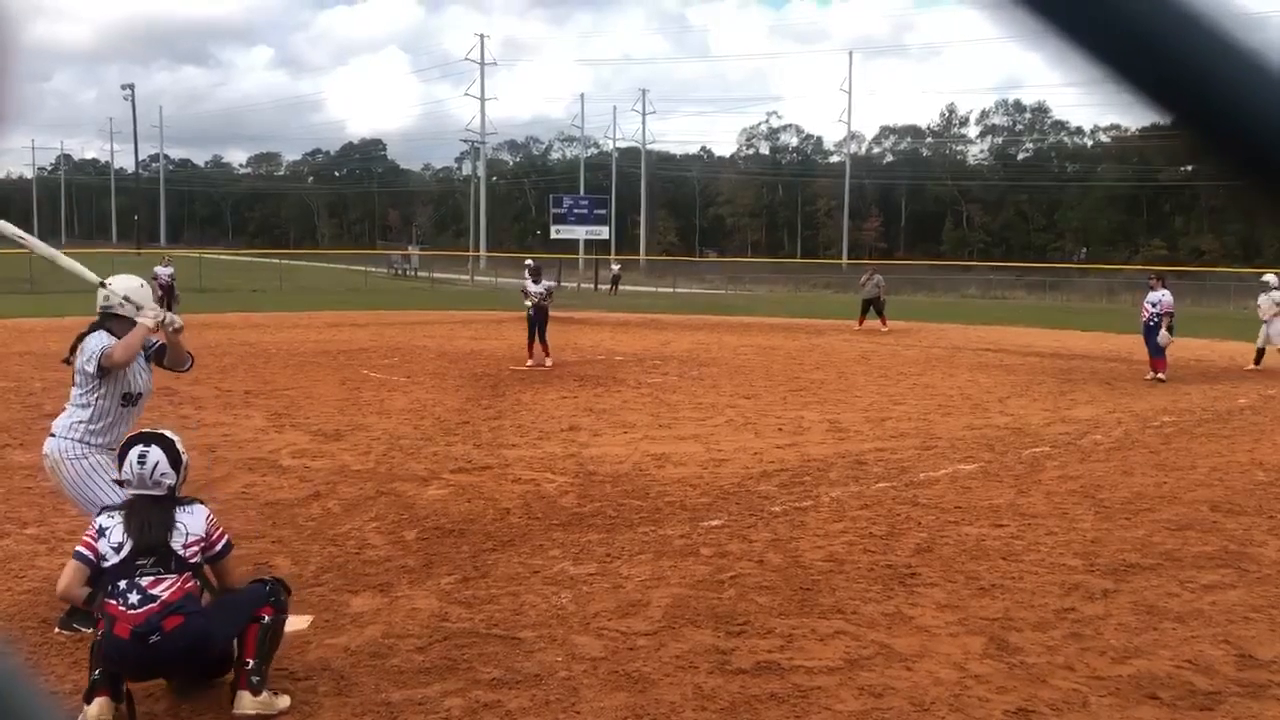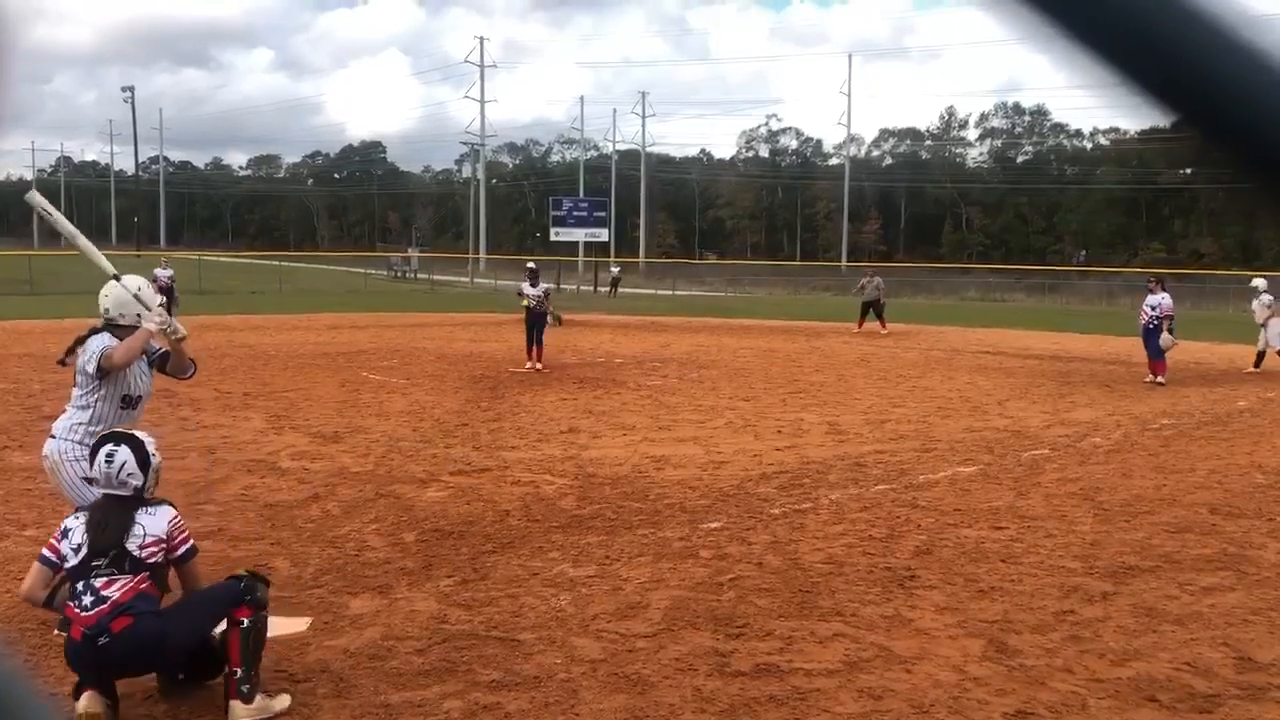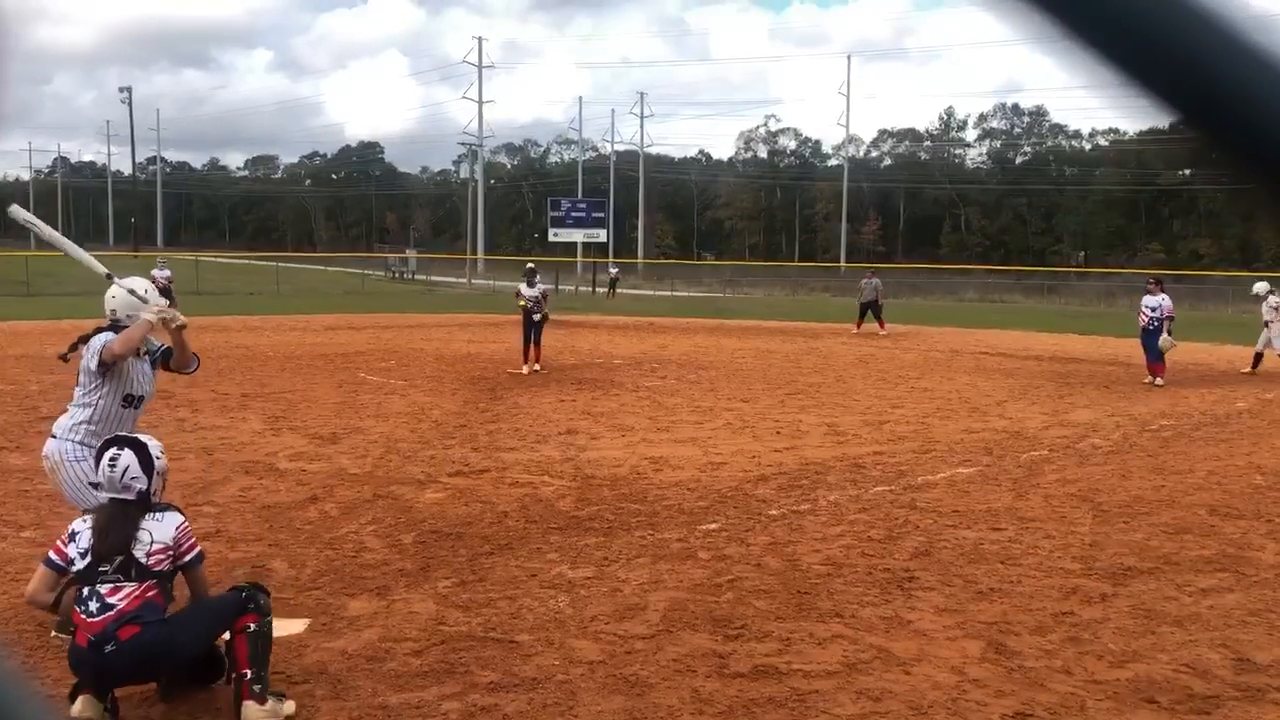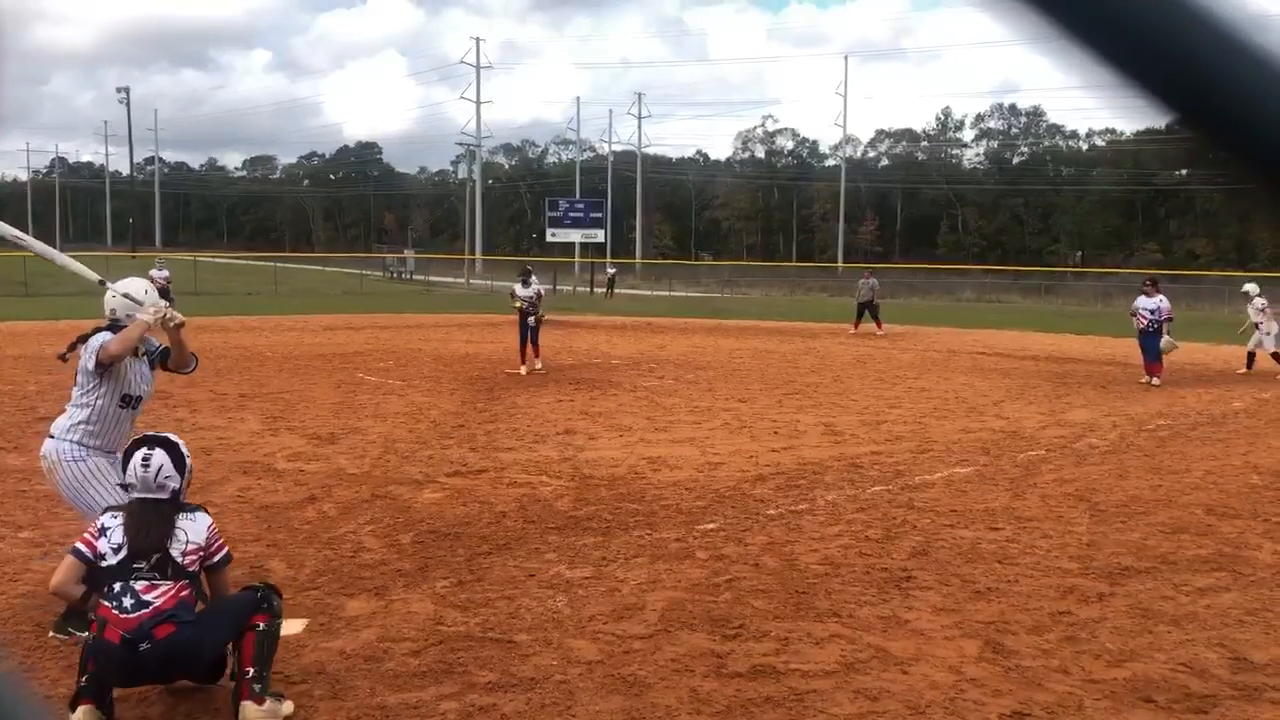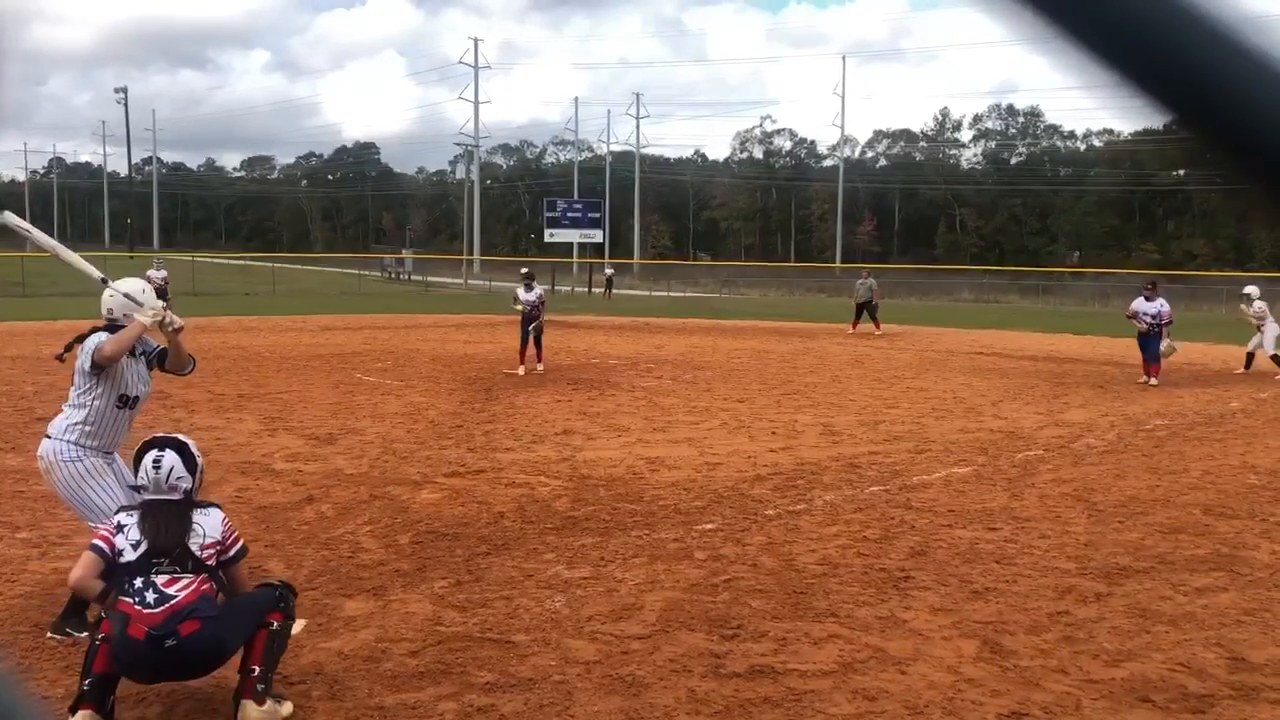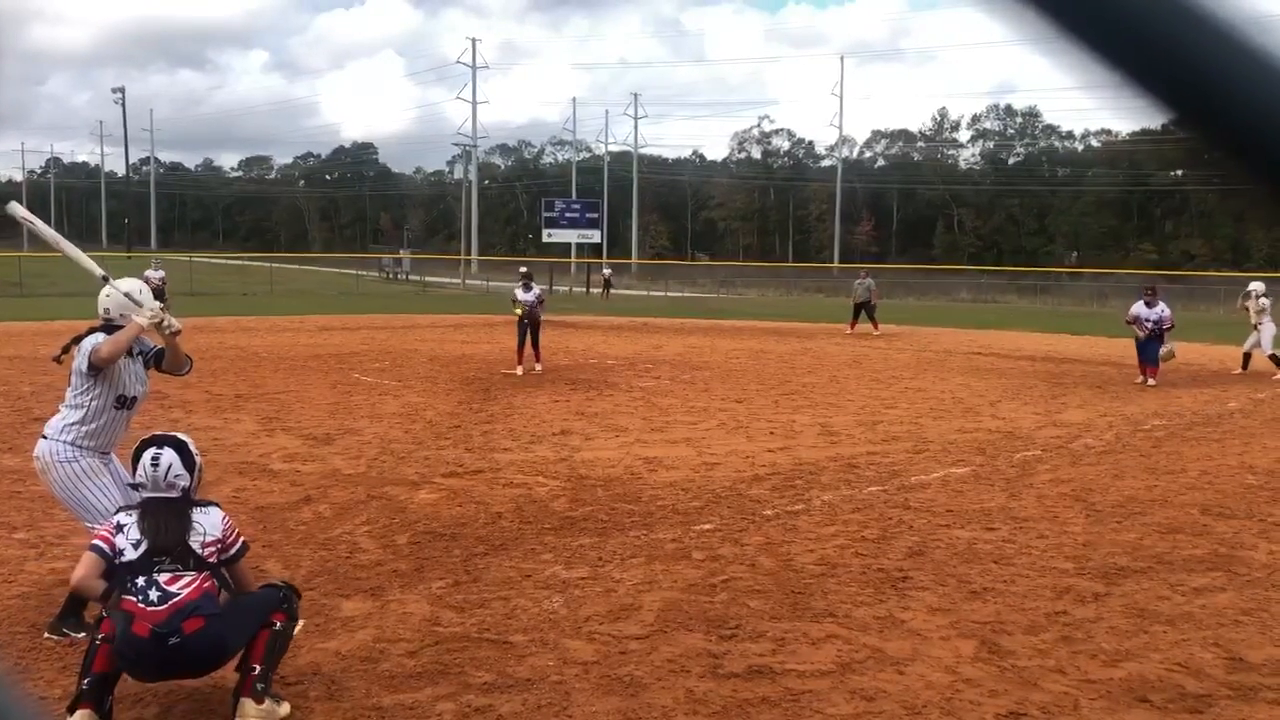
dt=0.4s
person 1, frame 1
left shoulder: (141, 342)
right shoulder: (97, 341)
left elbow: (180, 362)
right elbow: (119, 358)
left wrist: (172, 333)
right wrist: (147, 324)
left hip: (104, 448)
right hip: (72, 448)
right ankle: (79, 614)
person 1, frame 2
left shoulder: (143, 347)
right shoulder: (99, 343)
left elbow: (183, 371)
right elbow: (118, 360)
left wrist: (175, 341)
right wrist: (151, 327)
right hip: (72, 450)
person 1, frame 3
left shoulder: (147, 347)
right shoulder: (104, 342)
left elbow: (186, 365)
right elbow: (117, 352)
left wrist: (176, 332)
right wrist: (150, 318)
right hip: (74, 452)
person 1, frame 4
left shoulder: (145, 346)
right shoulder: (101, 342)
left elbow: (185, 365)
right elbow: (114, 351)
left wrist: (174, 332)
right wrist: (146, 322)
left hip: (104, 452)
right hip: (70, 451)
right ankle: (73, 618)
person 1, frame 5
left shoulder: (143, 347)
right shoulder: (98, 343)
left elbow: (182, 366)
right elbow: (109, 353)
left wrist: (172, 335)
right wrist: (143, 323)
left hip: (101, 452)
right hip: (68, 451)
right ankle: (70, 618)
person 1, frame 6
left shoulder: (139, 347)
right shoulder: (95, 343)
left elbow: (179, 367)
right elbow: (106, 355)
left wrist: (169, 337)
right wrist: (140, 325)
left hip: (97, 453)
right hip: (65, 452)
right ankle: (67, 620)
person 2, frame 1
left shoulder: (105, 522)
right shoulder: (197, 515)
left elbow: (66, 589)
right elbow: (231, 587)
left wrist: (106, 607)
right wrist: (203, 612)
left hip: (123, 657)
right hip: (187, 645)
right knee: (271, 593)
right ankle: (251, 690)
person 2, frame 2
left shoulder: (73, 523)
right shoulder: (163, 516)
left elbow: (30, 591)
right elbow: (194, 591)
left wrist: (79, 610)
left hip: (83, 657)
right hip: (142, 645)
right knee: (248, 589)
left ankle: (95, 690)
person 2, frame 3
left shoulder: (81, 526)
right shoulder: (170, 521)
left elbow: (36, 594)
right elbow: (202, 597)
left wrist: (84, 612)
left hip: (89, 662)
right hip: (148, 655)
right knee: (249, 599)
left ankle: (89, 695)
person 2, frame 4
left shoulder: (107, 522)
right shoulder: (200, 522)
left elbow: (60, 584)
right elbow: (222, 598)
left wrist: (106, 605)
left hip: (114, 662)
right hip: (178, 654)
right knee: (262, 598)
person 2, frame 5
left shoulder: (121, 522)
right shoulder: (213, 518)
left elbow: (79, 580)
right elbow: (241, 592)
left wrist: (125, 604)
left hip: (134, 659)
right hip: (199, 650)
left knee: (112, 616)
right knee: (277, 596)
person 2, frame 6
left shoulder: (121, 522)
right shoulder: (213, 517)
left elbow: (81, 581)
right elbow: (246, 590)
left wrist: (126, 604)
left hip: (137, 657)
right hip: (203, 647)
left knee: (113, 616)
right knee: (281, 598)
